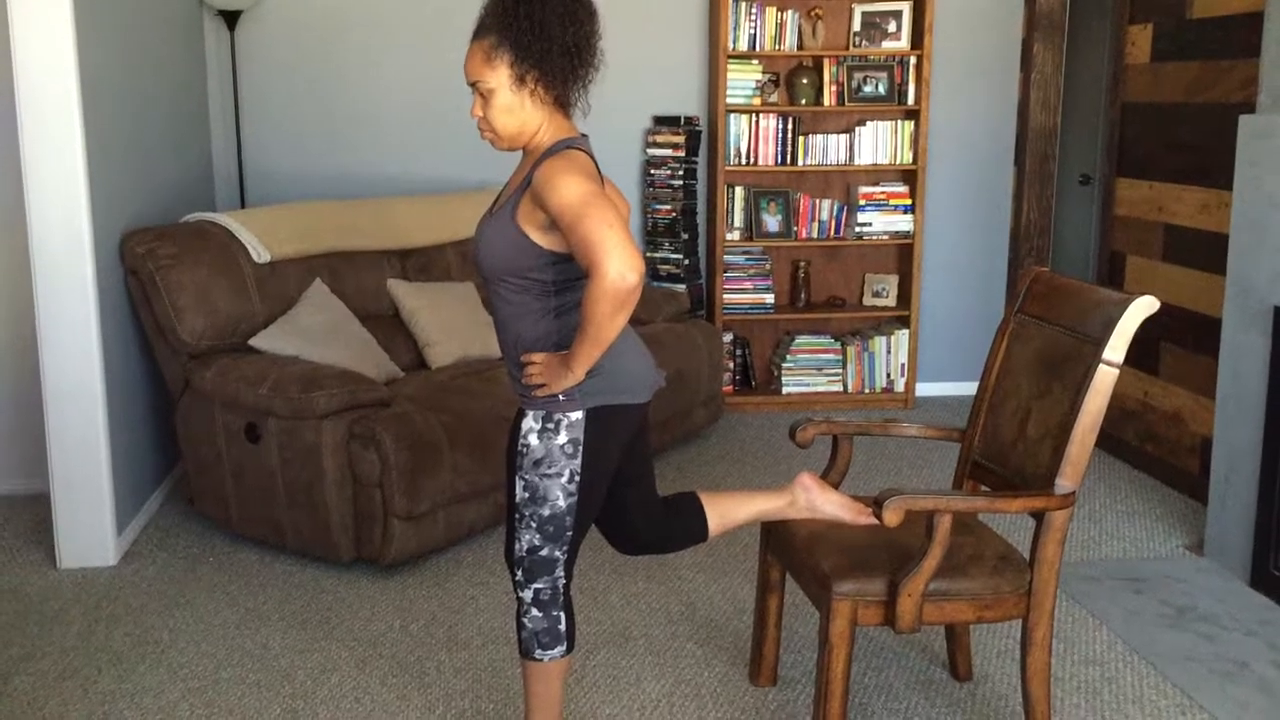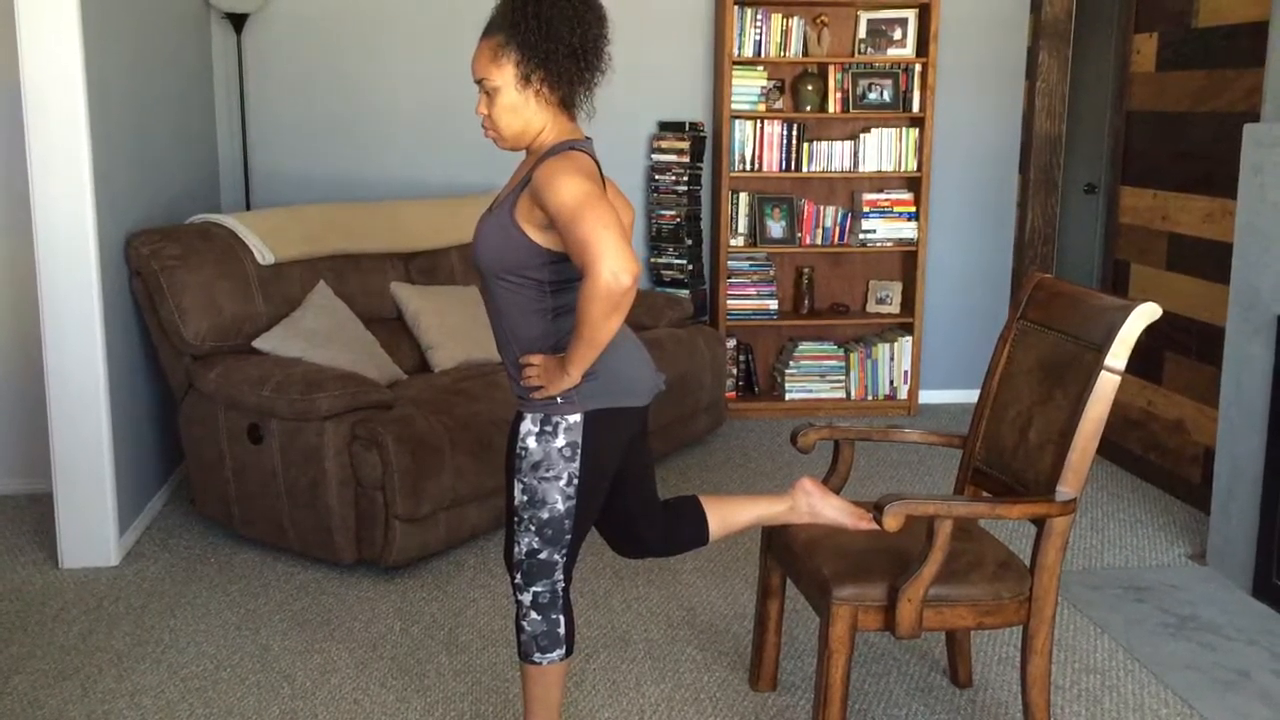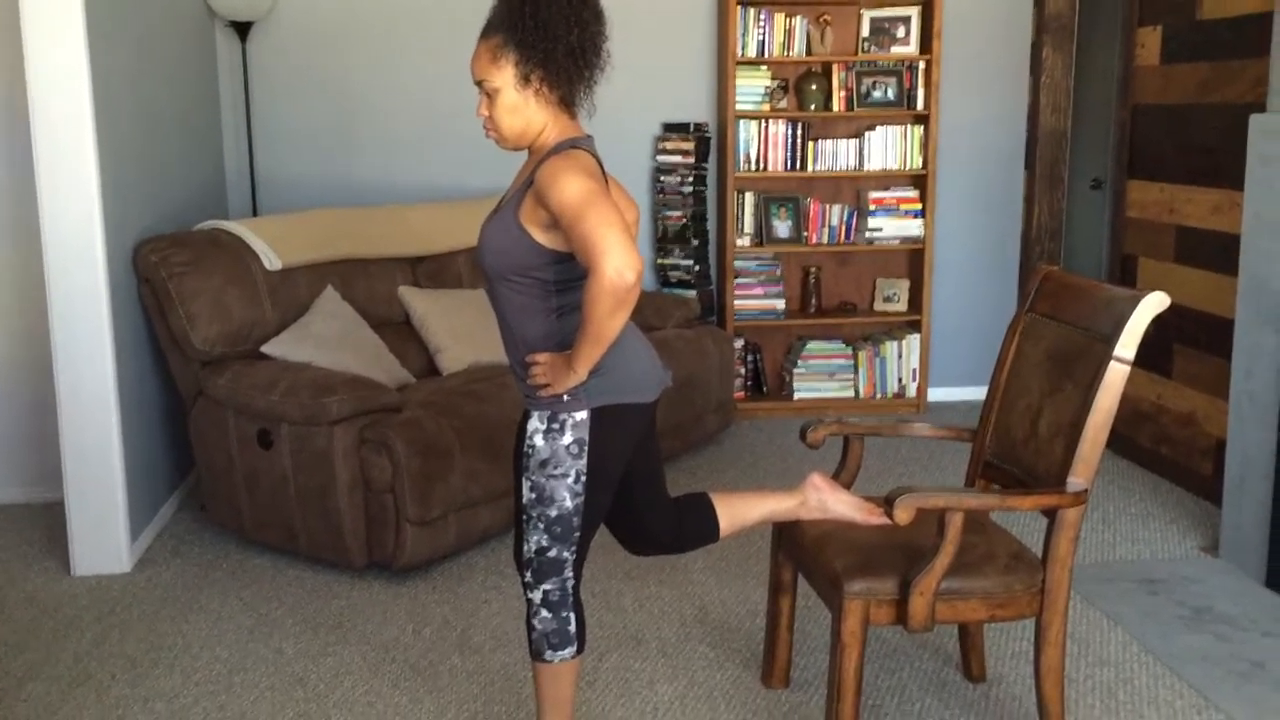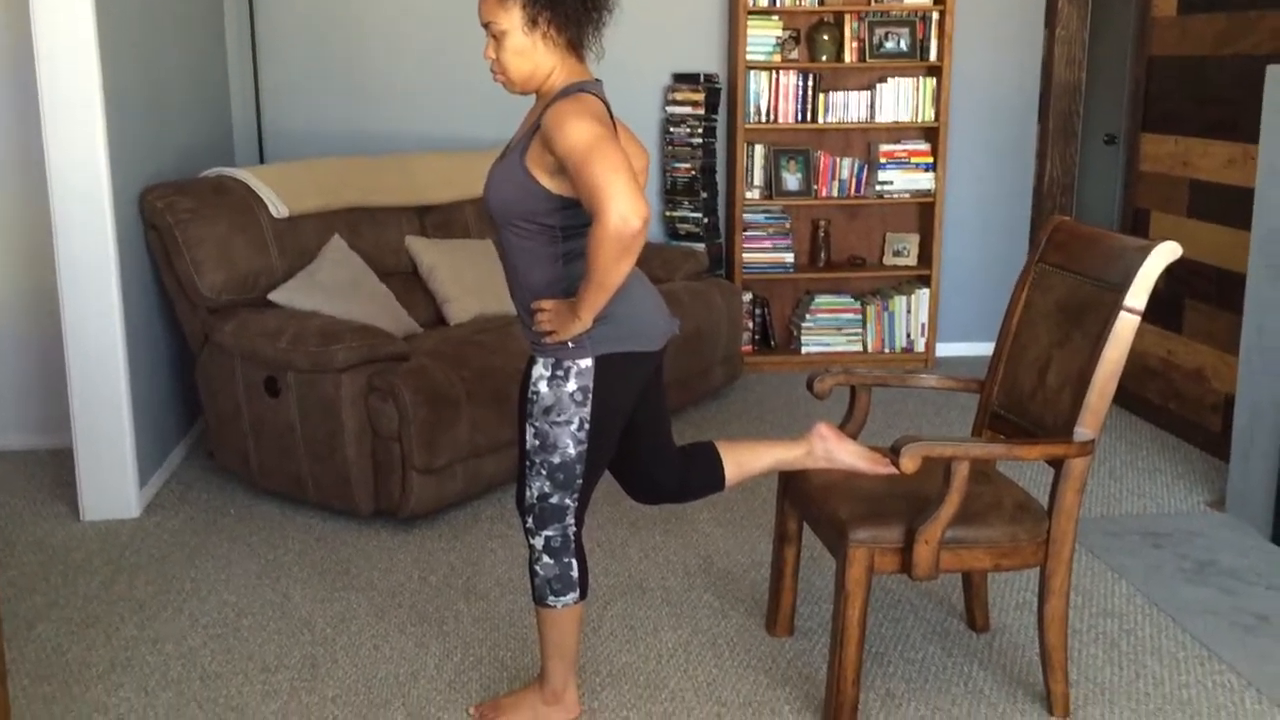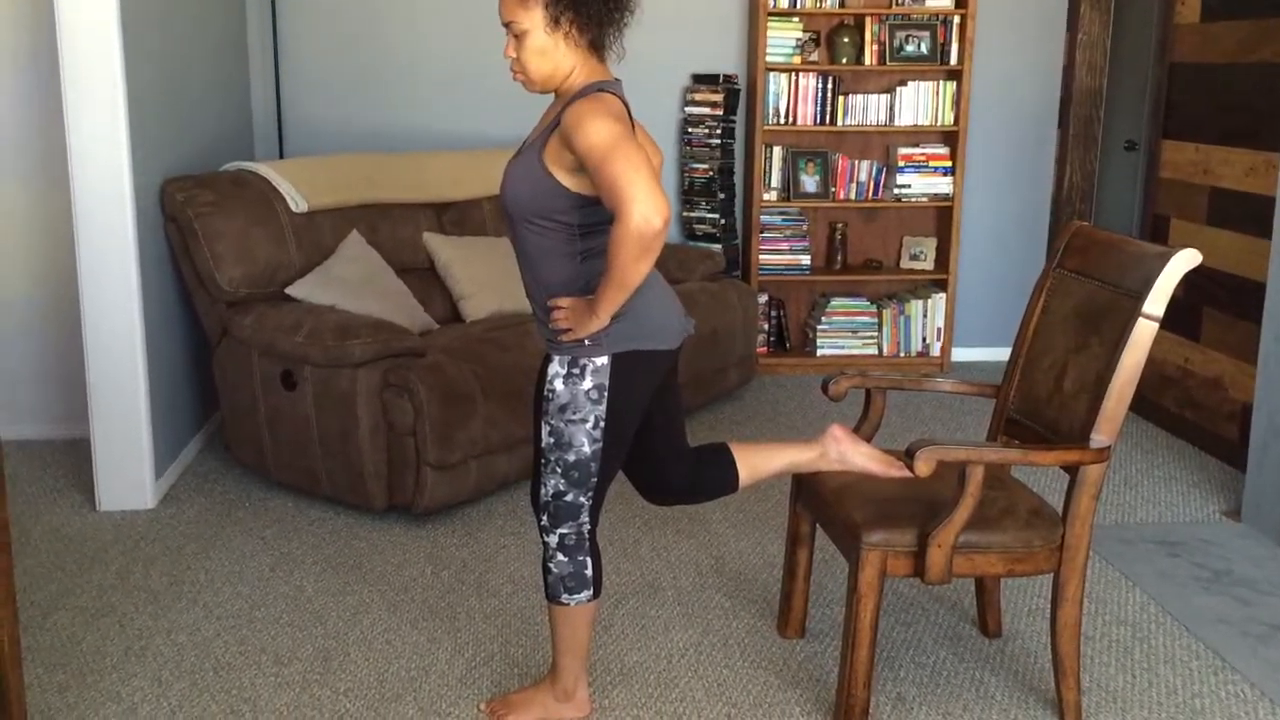
dt=1s
person 1, frame 1
left shoulder: (558, 171)
right shoulder: (552, 160)
left elbow: (621, 270)
right elbow: (617, 209)
left wrist: (573, 366)
left hip: (578, 403)
right hip: (607, 393)
left knee: (538, 570)
right knee: (643, 527)
right ankle: (794, 498)
person 1, frame 2
left shoulder: (557, 171)
right shoulder: (558, 161)
left elbow: (616, 273)
right elbow: (621, 215)
left wrist: (569, 369)
left hip: (578, 405)
right hip: (608, 394)
left knee: (537, 572)
right knee: (643, 530)
right ankle: (796, 503)
person 1, frame 3
left shoulder: (560, 171)
right shoulder: (559, 161)
left elbow: (620, 272)
right elbow: (626, 215)
left wrist: (576, 366)
left hip: (584, 403)
right hip: (615, 391)
left knee: (547, 569)
right knee: (653, 527)
right ankle: (804, 500)
person 1, frame 4
left shoulder: (568, 114)
right shoulder: (568, 104)
left elbow: (625, 217)
right elbow: (635, 162)
left wrist: (580, 312)
left hip: (592, 349)
right hip: (622, 336)
left knee: (549, 517)
right knee: (659, 476)
right ankle: (812, 449)
person 1, frame 5
left shoulder: (588, 114)
right shoulder: (584, 103)
left elbow: (646, 214)
right elbow: (649, 160)
left wrist: (599, 310)
left hip: (606, 348)
right hip: (636, 337)
left knee: (564, 513)
right knee: (671, 477)
right ankle: (826, 451)
